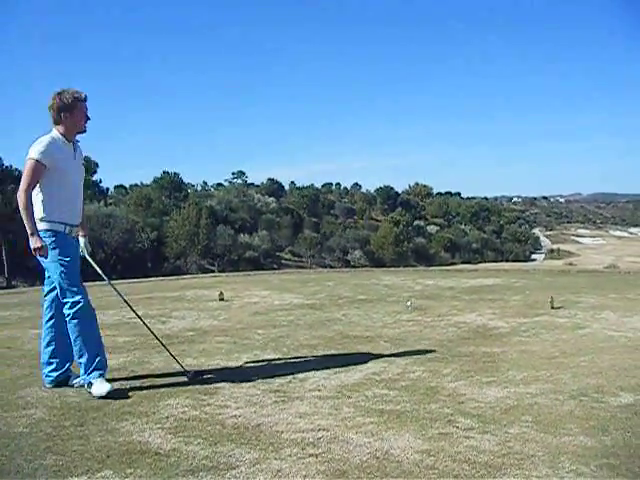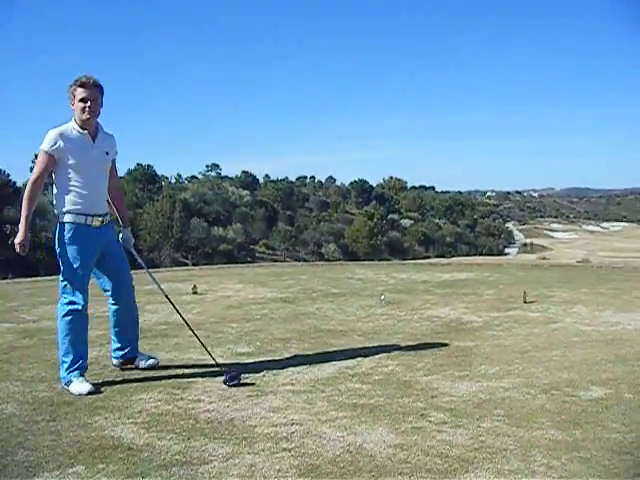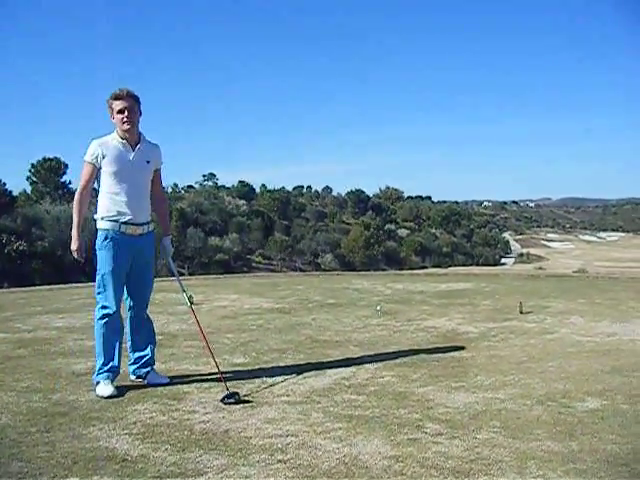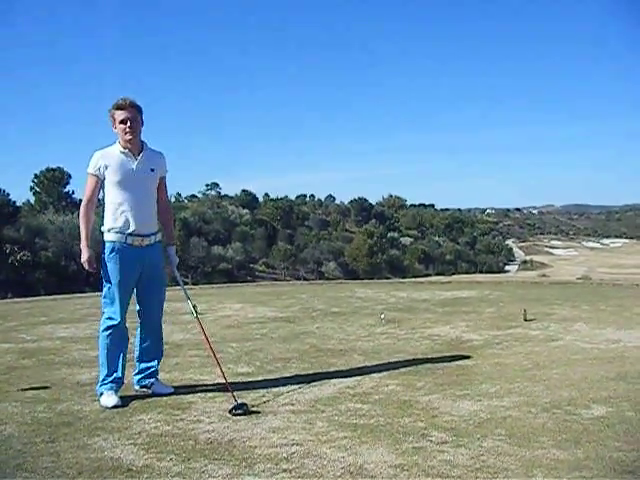
dt=0.7s
person 1, frame 1
left shoulder: (75, 149)
right shoulder: (45, 147)
right elbow: (24, 192)
left wrist: (82, 233)
right wrist: (33, 234)
left hip: (68, 237)
right hip: (52, 237)
left knee: (58, 307)
right knee: (77, 303)
left ankle: (55, 372)
right ankle: (93, 372)
person 1, frame 2
left shoulder: (109, 141)
right shoulder: (58, 138)
right elbow: (35, 183)
left wrist: (125, 226)
right wrist: (24, 227)
left hip: (106, 228)
right hip: (75, 229)
left knee: (123, 293)
right knee: (74, 302)
left ankle: (126, 353)
right ankle: (72, 373)
person 1, frame 3
left shoulder: (153, 150)
right shoulder: (100, 147)
right elbow: (83, 191)
left wrist: (166, 235)
right wrist: (75, 234)
left hip: (144, 236)
right hip: (112, 235)
left knee: (139, 306)
right knee: (109, 307)
left ankle: (142, 367)
right ankle: (104, 375)
person 1, frame 4
left shoulder: (157, 159)
right shoulder: (102, 158)
right elbow: (87, 204)
left wrist: (170, 245)
right wrist: (85, 246)
left hip: (152, 245)
right hip: (119, 246)
left knee: (151, 316)
right knee: (114, 318)
left ankle: (146, 376)
right ankle: (108, 385)
